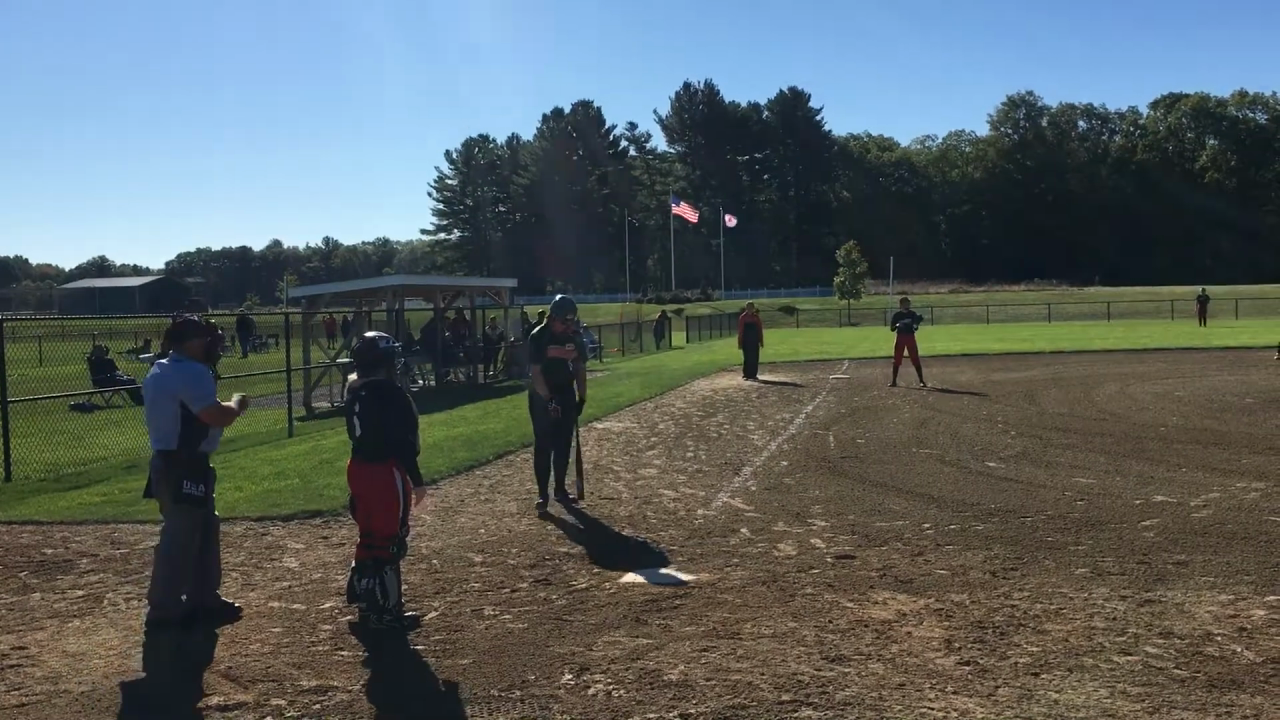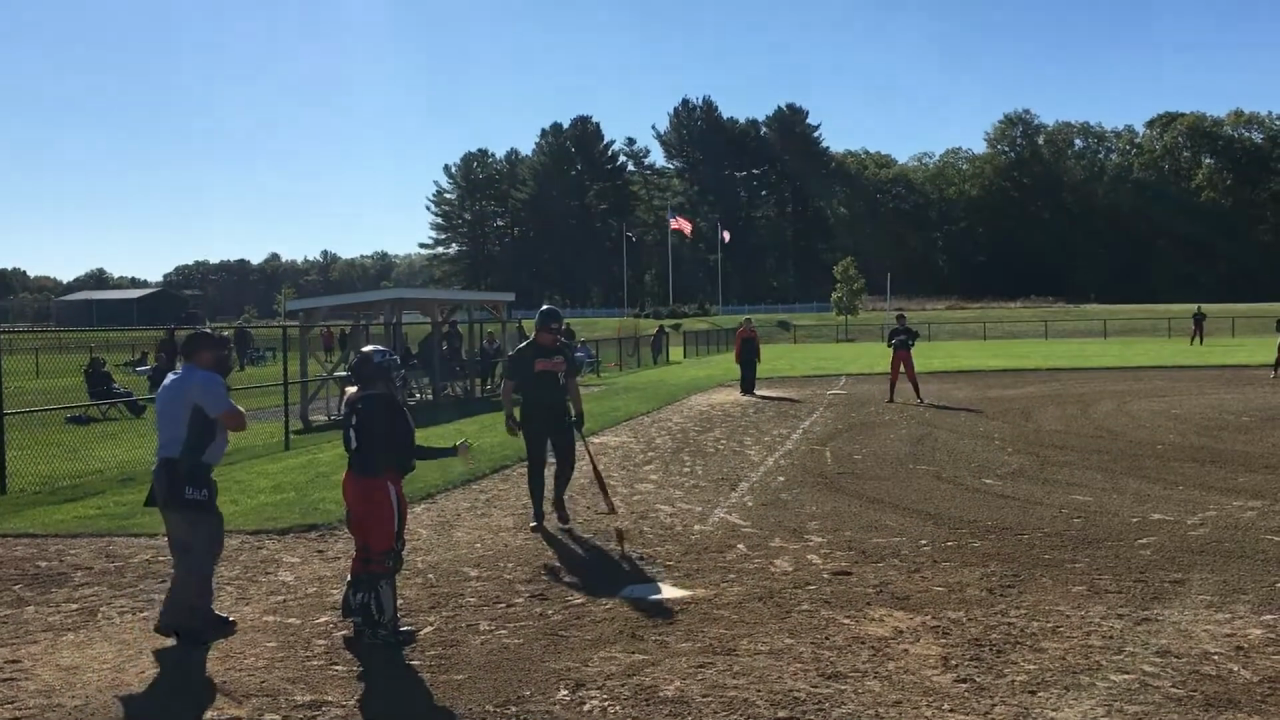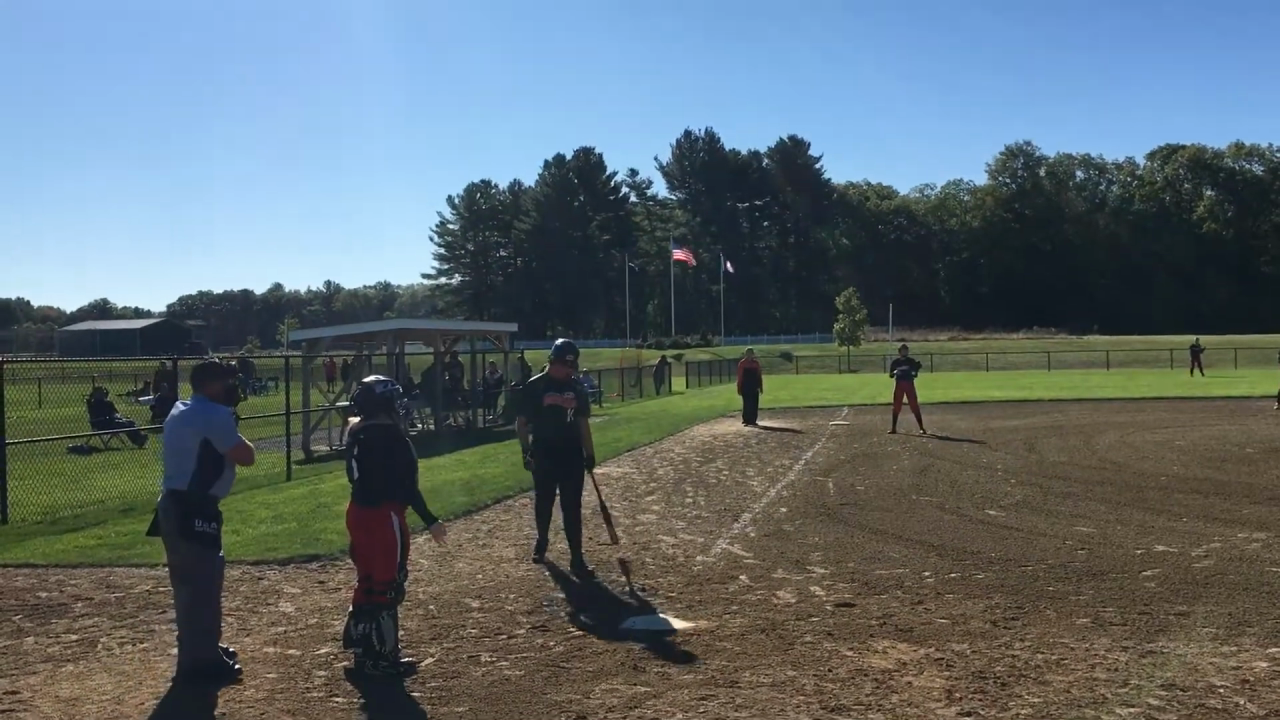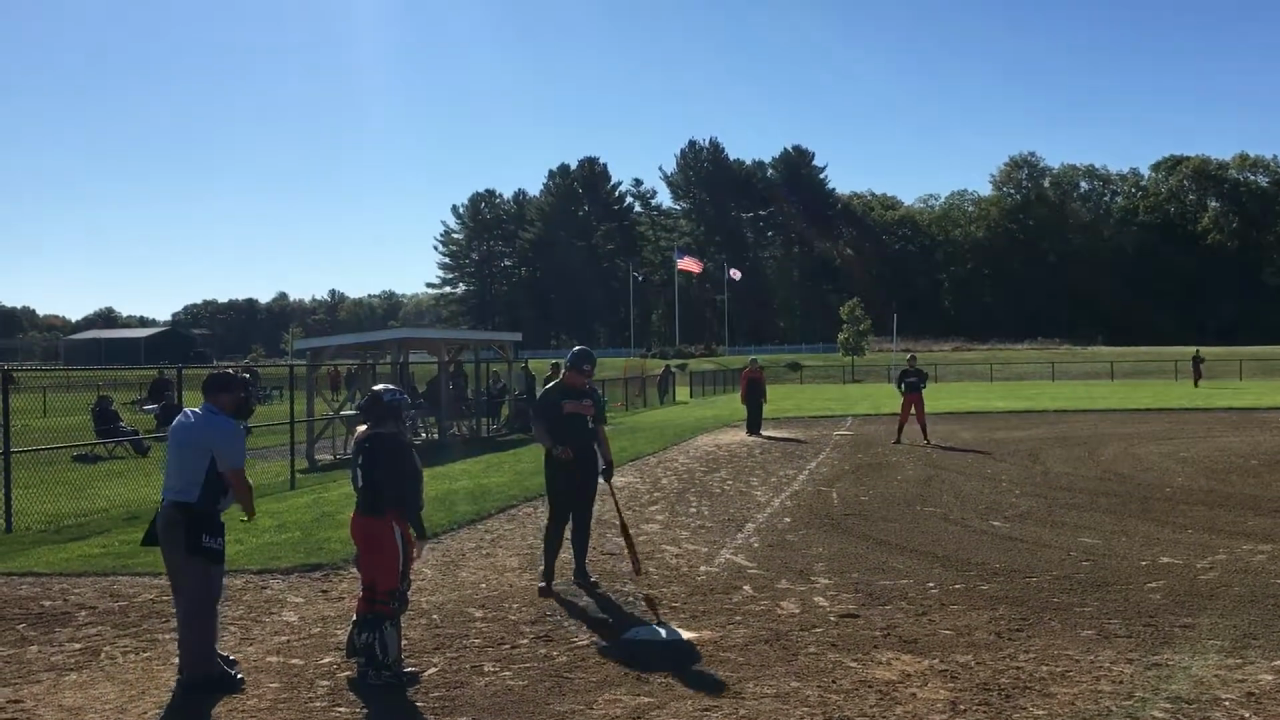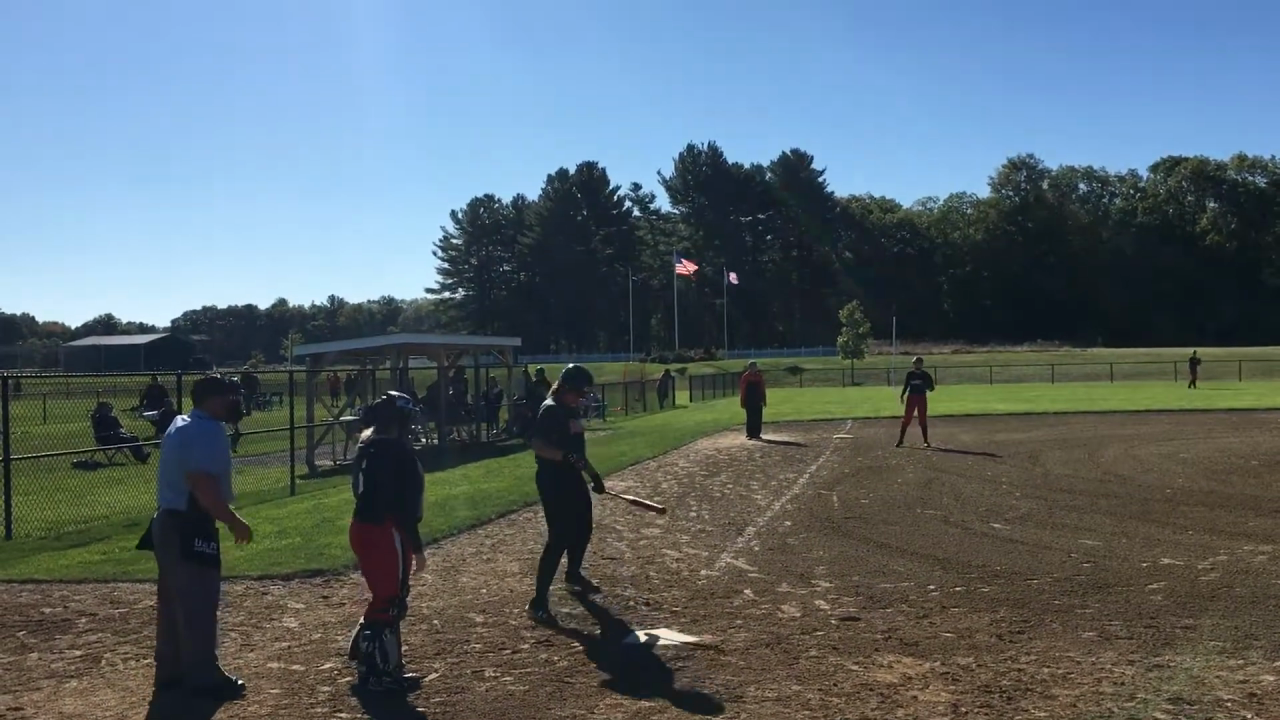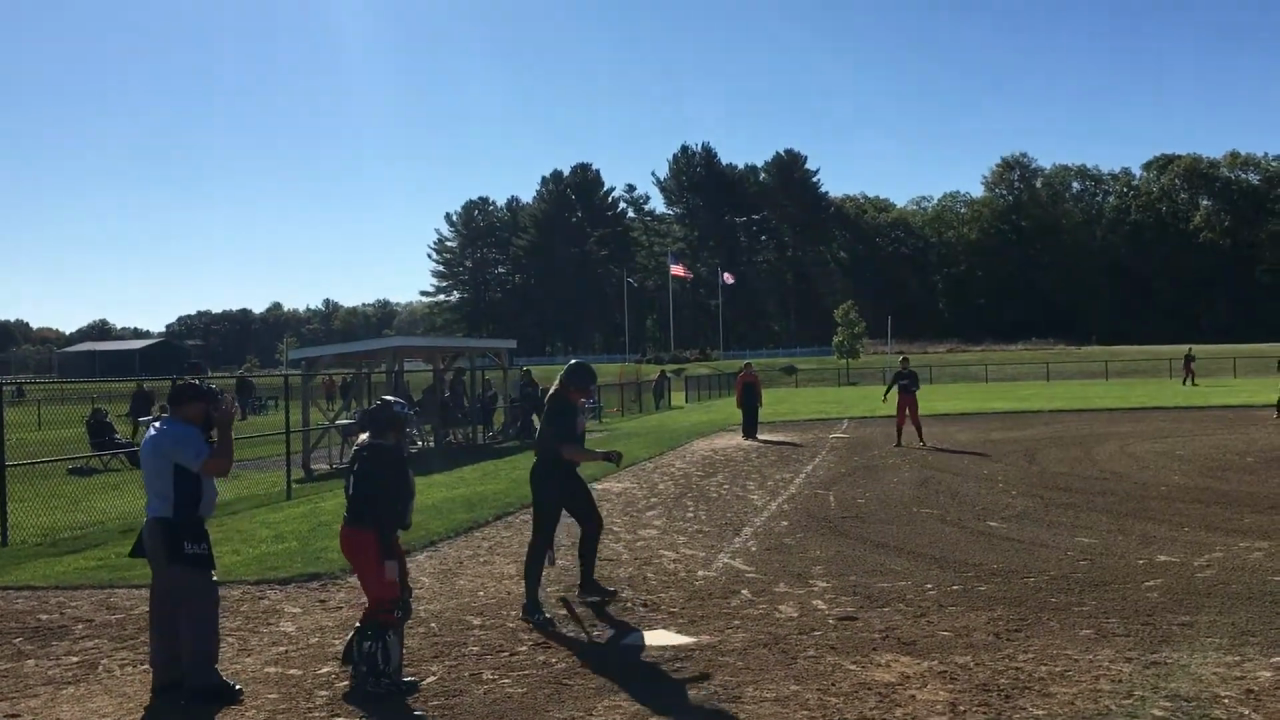
dt=0.4s
person 1, frame 1
left shoulder: (162, 369)
right shoulder: (191, 372)
right elbow: (216, 416)
right wrist: (237, 404)
left hip: (173, 463)
right hip: (183, 468)
left knee: (205, 530)
right knee: (180, 538)
left ankle: (204, 599)
right ankle: (164, 609)
person 1, frame 2
left shoulder: (175, 381)
right shoulder: (204, 381)
right elbow: (237, 422)
right wrist: (231, 408)
left hip: (175, 474)
right hip: (186, 478)
left knee: (191, 548)
right knee: (204, 545)
left ankle: (198, 614)
right ankle: (176, 616)
person 1, frame 3
left shoulder: (181, 411)
right shoulder: (214, 414)
right elbow: (246, 457)
right wrist: (237, 439)
left hip: (177, 506)
right hip: (194, 510)
left knee: (190, 582)
right knee: (203, 583)
left ankle: (199, 649)
right ankle: (199, 660)
person 1, frame 4
left shoulder: (184, 419)
right shoulder: (225, 428)
right elbow: (237, 482)
right wrist: (249, 507)
left hip: (172, 516)
right hip: (197, 522)
left knee: (191, 594)
right knee: (201, 596)
left ankle: (199, 659)
right ankle: (201, 672)
person 1, frame 5
left shoulder: (180, 425)
right shoulder: (209, 431)
right elbow: (203, 485)
right wrist: (234, 522)
left hip: (168, 523)
right hip: (191, 528)
left knee: (173, 601)
right knee: (199, 603)
left ankle: (171, 671)
right ankle: (203, 677)
person 1, frame 6
left shoulder: (159, 431)
right shoulder: (182, 434)
left elbow: (198, 466)
right elbow: (218, 467)
left wrist: (217, 426)
right wrist: (225, 425)
left hip: (160, 528)
right hip: (180, 532)
left knee: (166, 605)
right knee: (199, 602)
left ankle: (168, 677)
right ankle: (201, 681)
person 2, frame 1
left shoulder: (355, 390)
right shoulder: (390, 393)
left elbow: (358, 433)
right elbow: (401, 441)
right wrist: (416, 480)
left hip: (360, 468)
right hip: (385, 472)
left knee: (370, 537)
right knee: (389, 540)
left ankle: (367, 602)
right ankle: (385, 610)
person 2, frame 2
left shoulder: (353, 403)
right shoulder: (387, 406)
right elbow: (406, 450)
right wrist: (453, 451)
left hip: (356, 481)
right hip: (381, 485)
left knee: (366, 550)
right knee: (385, 554)
left ankle: (362, 616)
right ankle: (381, 624)
person 2, frame 3
left shoulder: (358, 433)
right shoulder: (389, 435)
right elbow: (404, 484)
right wrist: (430, 520)
left hip: (360, 512)
right hip: (384, 516)
left knee: (368, 582)
right knee: (387, 586)
left ankle: (363, 648)
right ankle: (381, 656)
person 2, frame 4
left shoulder: (365, 441)
right shoulder: (394, 444)
right elbow: (404, 494)
right wrist: (420, 534)
left hip: (364, 520)
right hip: (387, 525)
left knee: (372, 592)
right knee: (390, 596)
left ankle: (367, 658)
right ankle: (383, 667)
person 2, frame 5
left shoulder: (368, 446)
right shoulder: (397, 451)
right elbow: (403, 503)
right wrist: (416, 546)
left hip: (363, 528)
right hip: (385, 532)
left knee: (381, 599)
right knee: (390, 603)
left ankle: (367, 662)
right ankle: (382, 673)
person 2, frame 6
left shoulder: (365, 450)
right shoulder: (388, 457)
right elbow: (384, 510)
right wrist: (390, 555)
left hip: (355, 533)
right hip: (370, 538)
left knee: (380, 602)
right knee: (393, 606)
left ankle: (363, 668)
right ankle: (382, 677)
person 3, frame 1
left shoulder: (575, 337)
right shoulder: (539, 337)
left elbow: (580, 368)
right elbow: (535, 373)
left wrist: (581, 398)
right wrist: (549, 400)
left hip: (566, 395)
right hip: (542, 397)
left knee: (564, 444)
right knee: (544, 445)
left ankle: (560, 488)
right ankle: (542, 494)
person 3, frame 2
left shoulder: (565, 349)
right shoulder: (523, 352)
left elbow: (571, 383)
right elbow: (508, 387)
left wrist: (578, 413)
right wrist: (509, 415)
left hip: (559, 412)
right hip: (533, 414)
left knee: (567, 460)
right knee: (536, 465)
left ankle: (559, 500)
right ankle: (537, 513)
person 3, frame 3
left shoulder: (576, 387)
right shoulder: (534, 386)
left elbow: (583, 422)
right elbow: (522, 422)
left wrist: (589, 454)
right wrist: (526, 452)
left hip: (572, 452)
right hip: (543, 452)
left knee: (572, 505)
right knee: (544, 501)
left ankle: (577, 559)
right ankle: (541, 542)
person 3, frame 4
left shoulder: (592, 394)
right shoulder: (551, 393)
left elbow: (599, 430)
right elbow: (538, 430)
left wrist: (607, 460)
right wrist: (554, 447)
left hip: (587, 462)
right hip: (559, 463)
left knee: (583, 518)
right knee: (558, 518)
left ankle: (580, 569)
right ankle: (547, 573)
person 3, frame 5
left shoulder: (571, 410)
right shoulder: (551, 410)
right elbow: (538, 445)
left wrist: (593, 474)
right wrist: (566, 457)
left hip: (572, 477)
right hip: (553, 479)
left knee: (582, 529)
right knee: (558, 539)
left ankle: (573, 574)
right ankle: (538, 601)
person 3, frame 6
left shoulder: (569, 405)
right shoulder: (559, 409)
right elbow: (569, 451)
right wrist: (604, 456)
left hip: (566, 475)
right hip: (548, 477)
left knee: (593, 524)
right knee: (543, 540)
left ankle: (587, 584)
right ankle: (531, 605)
